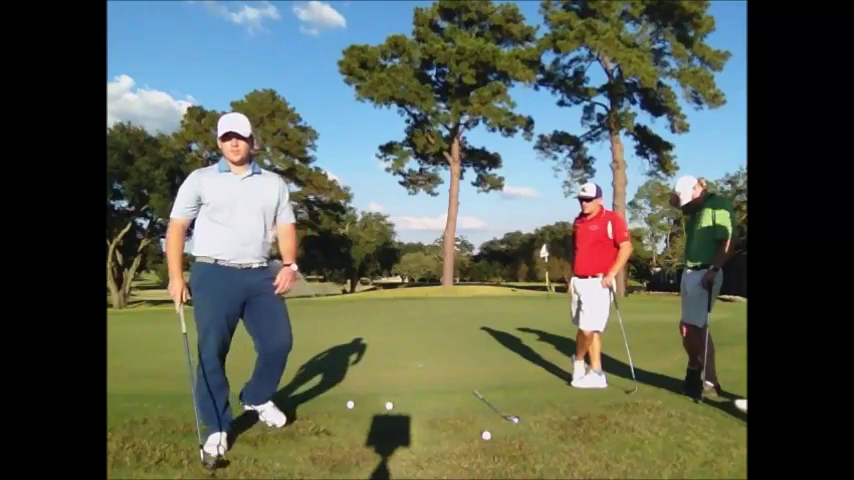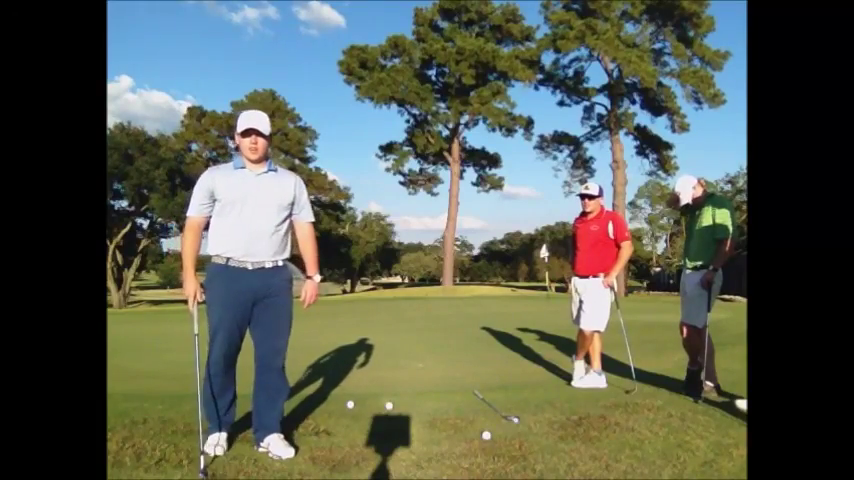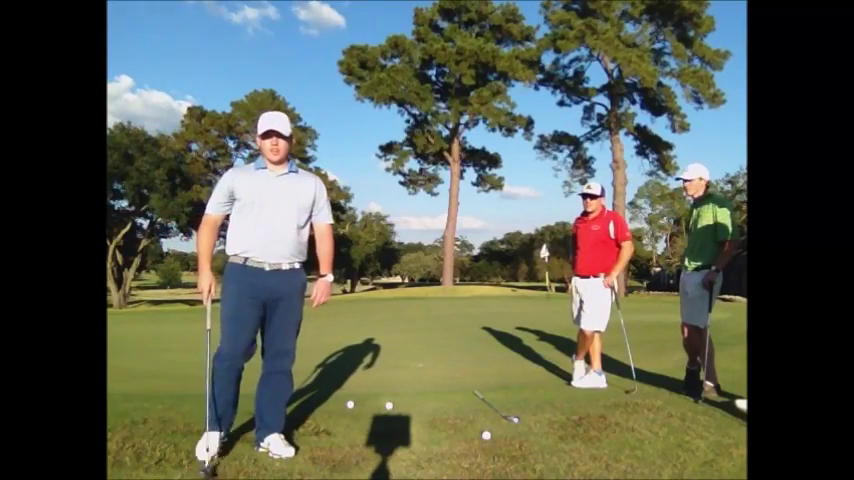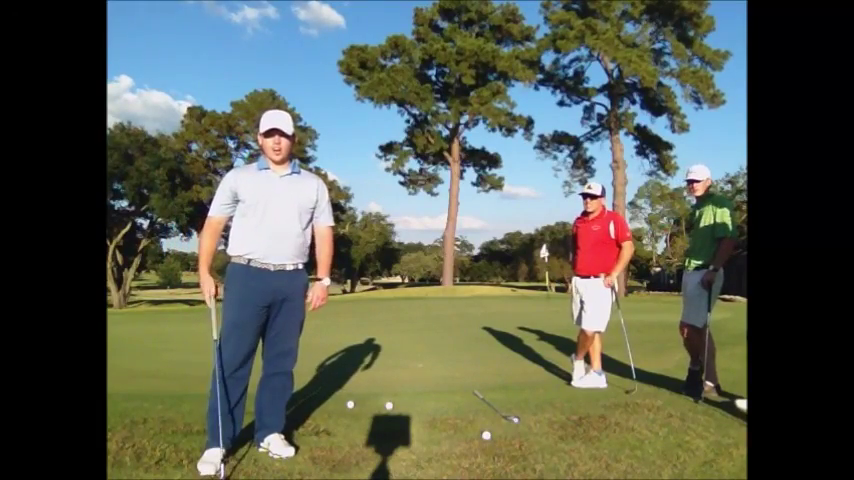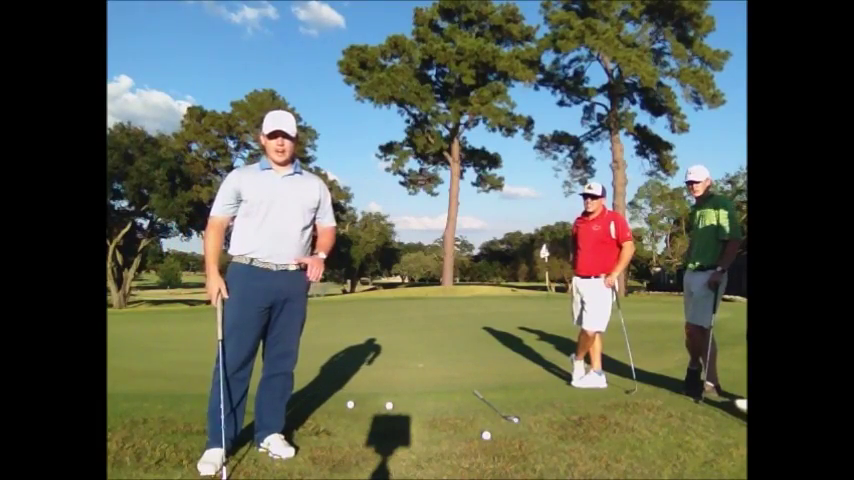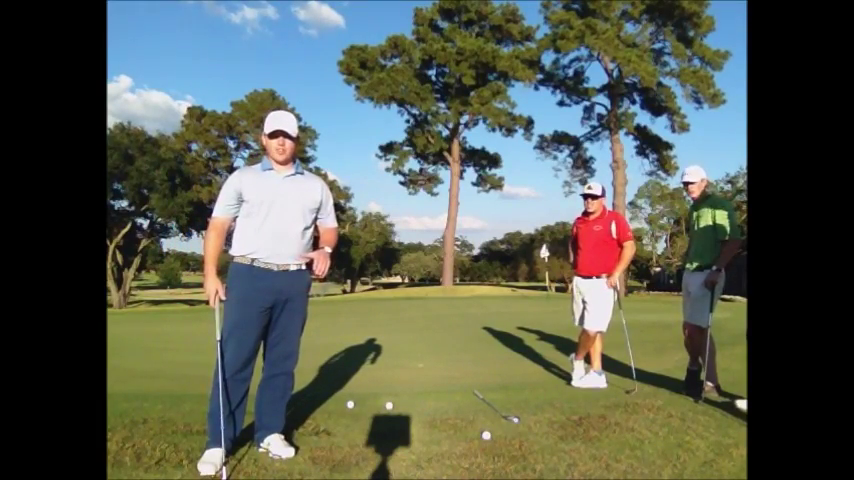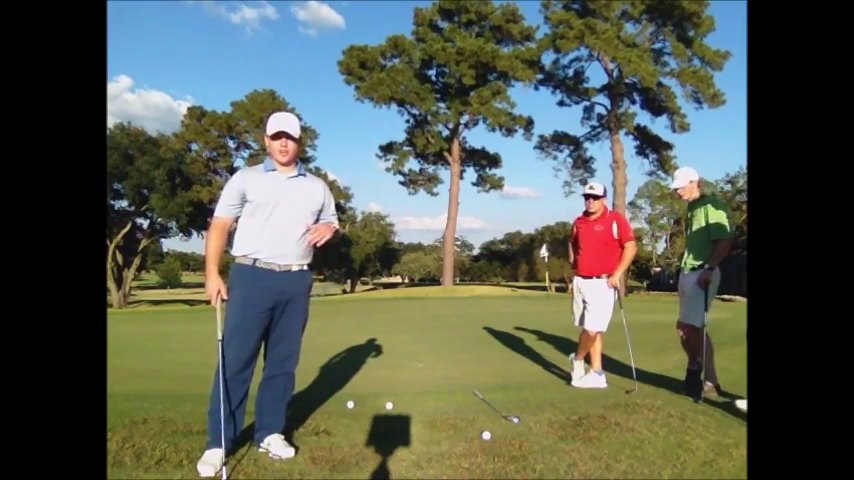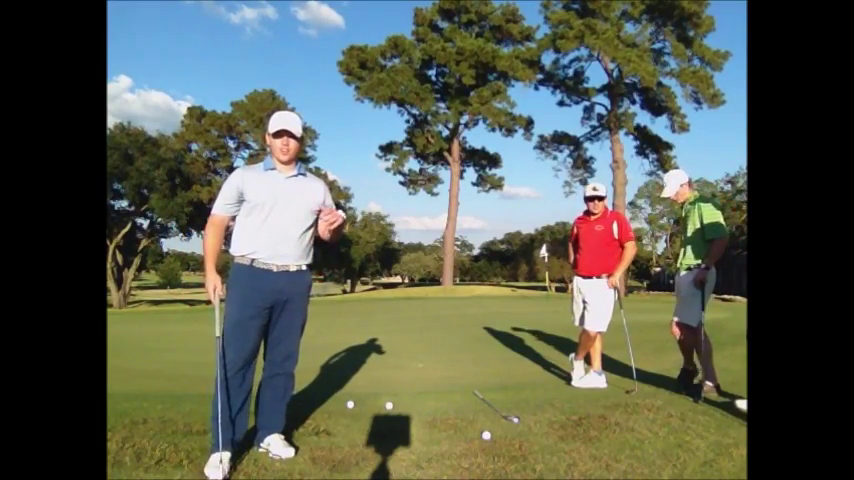
dt=0.5s
person 1, frame 1
left shoulder: (274, 183)
right shoulder: (199, 180)
left elbow: (285, 228)
right elbow: (176, 228)
left wrist: (289, 265)
right wrist: (176, 276)
left hip: (259, 276)
right hip: (214, 275)
left knee: (279, 341)
right knee: (211, 353)
left ankle: (258, 396)
right ankle: (217, 427)
person 1, frame 2
left shoulder: (291, 182)
right shoulder: (214, 177)
left elbow: (304, 229)
right elbow: (193, 226)
left wrist: (312, 275)
right wrist: (189, 274)
left hip: (274, 278)
right hip: (227, 275)
left knee: (272, 356)
right knee: (221, 355)
left ankle: (269, 432)
right ankle: (218, 428)
person 1, frame 3
left shoulder: (311, 184)
right shoulder: (235, 178)
left elbow: (323, 231)
right elbow: (210, 222)
left wrist: (325, 275)
right wrist: (204, 269)
left hip: (289, 280)
right hip: (243, 275)
left knee: (280, 359)
right knee: (231, 353)
left ankle: (270, 432)
right ankle: (216, 428)
person 1, frame 4
left shoulder: (313, 184)
right shoulder: (238, 178)
left elbow: (323, 232)
right elbow: (213, 224)
left wrist: (322, 279)
right wrist: (204, 272)
left hip: (292, 281)
right hip: (246, 276)
left knee: (281, 360)
right knee: (232, 360)
left ankle: (270, 432)
right ankle: (218, 442)
person 1, frame 5
left shoulder: (315, 185)
right shoulder: (240, 178)
left elbow: (326, 228)
right elbow: (216, 225)
left wrist: (319, 255)
right wrist: (212, 272)
left hip: (293, 281)
right hip: (248, 275)
left knee: (282, 361)
right knee: (234, 359)
left ankle: (270, 432)
right ankle: (218, 442)
person 1, frame 6
left shoulder: (316, 185)
right shoulder: (242, 179)
left elbow: (329, 228)
right elbow: (217, 226)
left wrist: (326, 250)
right wrist: (210, 274)
left hip: (294, 280)
right hip: (249, 276)
left knee: (282, 361)
right knee: (235, 360)
left ankle: (269, 433)
right ankle: (217, 442)
person 1, frame 7
left shoulder: (318, 187)
right shoulder: (245, 179)
left elbow: (330, 225)
right elbow: (219, 226)
left wrist: (331, 229)
right wrist: (212, 273)
left hip: (296, 281)
right hip: (252, 276)
left knee: (283, 361)
right knee: (236, 360)
left ankle: (270, 432)
right ankle: (218, 443)
person 1, frame 8
left shoulder: (317, 186)
right shoulder: (244, 177)
left elbow: (327, 234)
right elbow: (216, 223)
left wrist: (337, 222)
right wrist: (210, 270)
left hip: (295, 281)
right hip: (250, 276)
left knee: (282, 361)
right knee: (236, 359)
left ankle: (270, 432)
right ankle: (223, 445)
person 2, frame 1
left shoulder: (719, 204)
right shoulder: (694, 207)
left elbow: (726, 243)
right elbow: (673, 201)
left wrist: (713, 270)
right wrist: (683, 191)
left hip: (705, 274)
right hip: (689, 272)
left knee: (691, 327)
right knee: (693, 327)
left ankle: (702, 374)
right ankle: (702, 375)
person 2, frame 2
left shoulder: (719, 205)
right shoulder: (693, 207)
left elbow: (727, 243)
right elbow: (671, 203)
left wrist: (712, 270)
right wrist: (681, 191)
left hip: (704, 274)
right hip: (688, 273)
left knee: (690, 327)
right knee: (695, 328)
left ankle: (700, 373)
right ankle: (704, 377)
person 2, frame 3
left shoulder: (719, 205)
right shoulder: (695, 207)
left elbow: (730, 243)
left wrist: (714, 271)
right wrist: (684, 255)
left hip: (705, 275)
right hip: (688, 273)
left knee: (692, 328)
right knee: (696, 328)
left ankle: (696, 370)
right ankle: (708, 380)
person 2, frame 4
left shoulder: (719, 204)
right shoulder: (696, 208)
left elbow: (728, 241)
left wrist: (712, 270)
right wrist: (688, 258)
left hip: (706, 274)
right hip: (690, 272)
left knee: (688, 327)
right knee: (698, 328)
left ankle: (699, 370)
right ankle: (709, 380)
person 2, frame 5
left shoulder: (722, 205)
right shoulder: (695, 209)
left elbow: (734, 242)
left wrist: (720, 270)
right wrist: (688, 263)
left hip: (710, 274)
right hip: (691, 273)
left knee: (695, 327)
right knee: (699, 328)
left ankle: (696, 368)
right ankle: (709, 380)
person 2, frame 6
left shoulder: (719, 205)
right shoulder: (693, 209)
left elbow: (733, 242)
left wrist: (716, 270)
right wrist: (686, 262)
left hip: (707, 274)
right hip: (690, 273)
left knee: (693, 327)
right knee: (695, 328)
left ankle: (700, 372)
right ankle: (705, 377)
person 2, frame 7
left shoulder: (711, 205)
right shoulder: (691, 208)
left elbow: (725, 241)
left wrist: (709, 268)
right wrist: (684, 268)
left hip: (702, 274)
right hip: (687, 273)
left knee: (686, 327)
right knee: (694, 328)
left ankle: (702, 373)
right ankle: (709, 380)
person 2, frame 8
left shoulder: (704, 205)
right shoulder: (686, 208)
left elbow: (721, 239)
left wrist: (705, 268)
right wrist: (681, 265)
left hip: (697, 273)
right hip: (684, 273)
left knee: (680, 326)
right knee: (692, 328)
left ankle: (690, 369)
right ankle: (709, 381)
person 3, frame 1
left shoulder: (612, 219)
right shoulder: (578, 222)
left elbow: (626, 248)
left wrist: (611, 274)
right wrist: (573, 274)
left hip: (598, 283)
right hip: (578, 282)
left knee: (588, 328)
right knee: (590, 329)
left ankle: (578, 361)
right ankle: (596, 373)
person 3, frame 2
left shoulder: (612, 219)
right shoulder: (578, 222)
left elbow: (627, 247)
left wrist: (612, 274)
right wrist: (573, 274)
left hip: (599, 283)
right hip: (579, 281)
left knee: (588, 328)
right knee: (590, 329)
left ankle: (578, 361)
right ankle: (596, 374)
person 3, frame 3
left shoulder: (613, 219)
right shoulder: (579, 222)
left elbow: (628, 247)
left wrist: (613, 274)
right wrist: (574, 273)
left hip: (600, 282)
right hip: (579, 281)
left knee: (589, 328)
right knee: (591, 329)
left ankle: (578, 361)
right ankle: (596, 374)
person 3, frame 4
left shoulder: (613, 219)
right shoulder: (579, 222)
left elbow: (628, 247)
left wrist: (614, 274)
right wrist: (574, 270)
left hip: (600, 283)
right hip: (579, 281)
left knee: (590, 328)
right knee: (589, 329)
left ankle: (578, 360)
right ankle: (596, 374)
person 3, frame 5
left shoulder: (614, 219)
right shoulder: (579, 222)
left elbow: (629, 247)
left wrist: (614, 274)
left hip: (601, 283)
right hip: (580, 281)
left knee: (591, 328)
right knee: (590, 329)
left ankle: (578, 359)
right ankle: (597, 374)
person 3, frame 6
left shoulder: (615, 219)
right shoulder: (579, 222)
left elbow: (630, 247)
left wrist: (616, 274)
right wrist: (574, 267)
left hip: (602, 283)
right hip: (580, 282)
left knee: (593, 328)
right knee: (590, 329)
left ankle: (577, 359)
right ankle: (596, 374)
person 3, frame 7
left shoulder: (616, 219)
right shoulder: (579, 222)
left elbow: (630, 247)
right elbow: (572, 244)
left wrist: (617, 274)
right wrist: (574, 266)
left hip: (603, 283)
right hip: (580, 282)
left knee: (592, 329)
right knee: (590, 329)
left ankle: (577, 359)
right ankle: (596, 374)
person 3, frame 8
left shoulder: (616, 219)
right shoulder: (579, 222)
left elbow: (631, 247)
right elbow: (572, 244)
left wrist: (617, 274)
right wrist: (573, 266)
left hip: (603, 283)
right hip: (581, 282)
left knee: (593, 329)
right knee: (589, 329)
left ankle: (577, 359)
right ankle: (597, 374)
